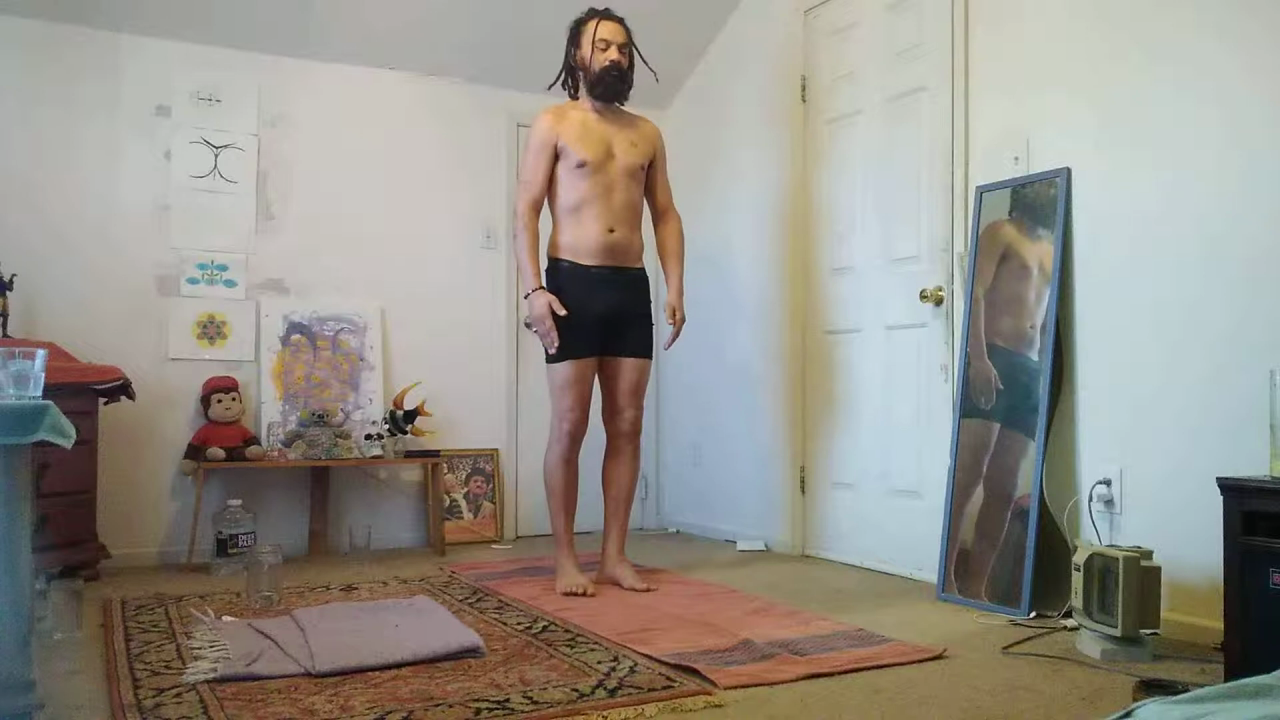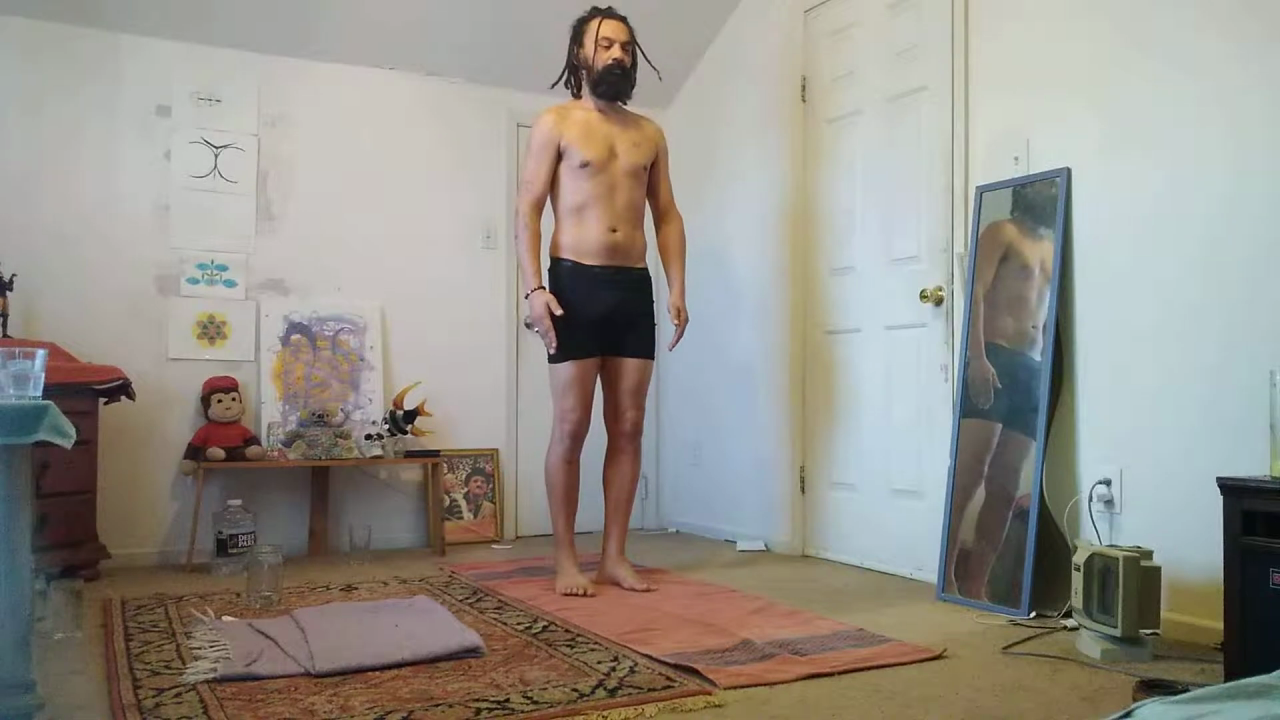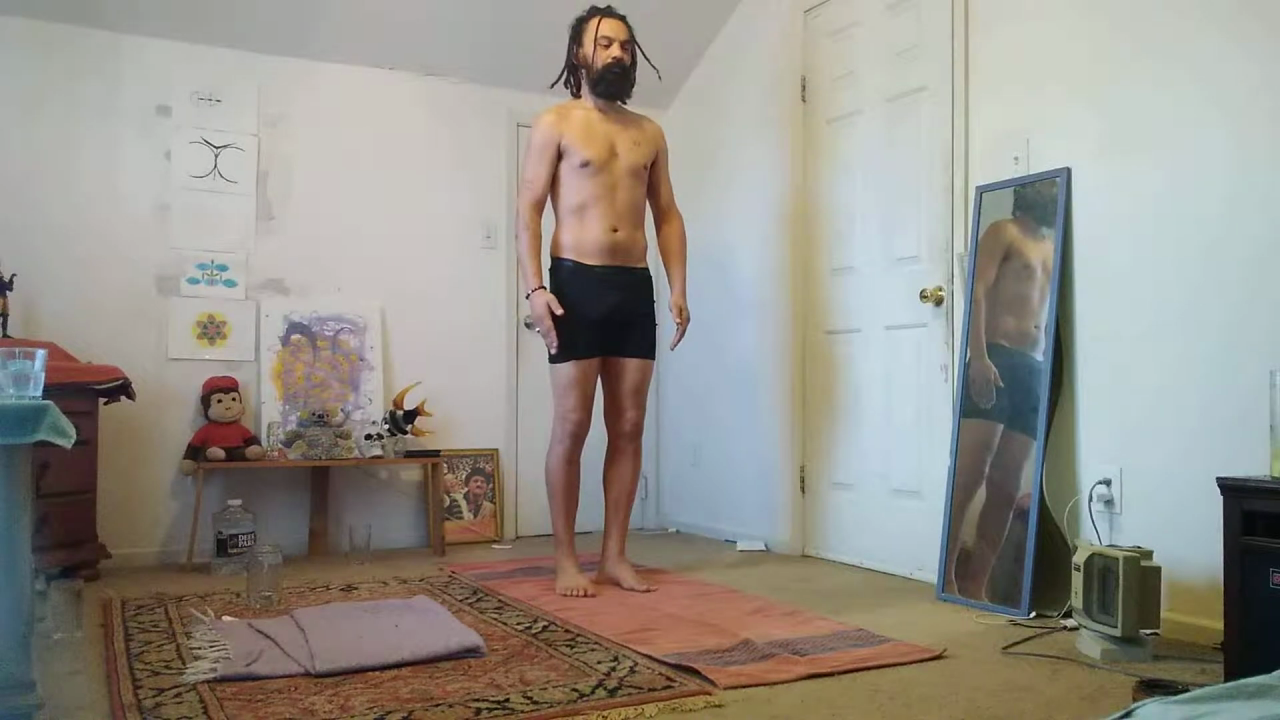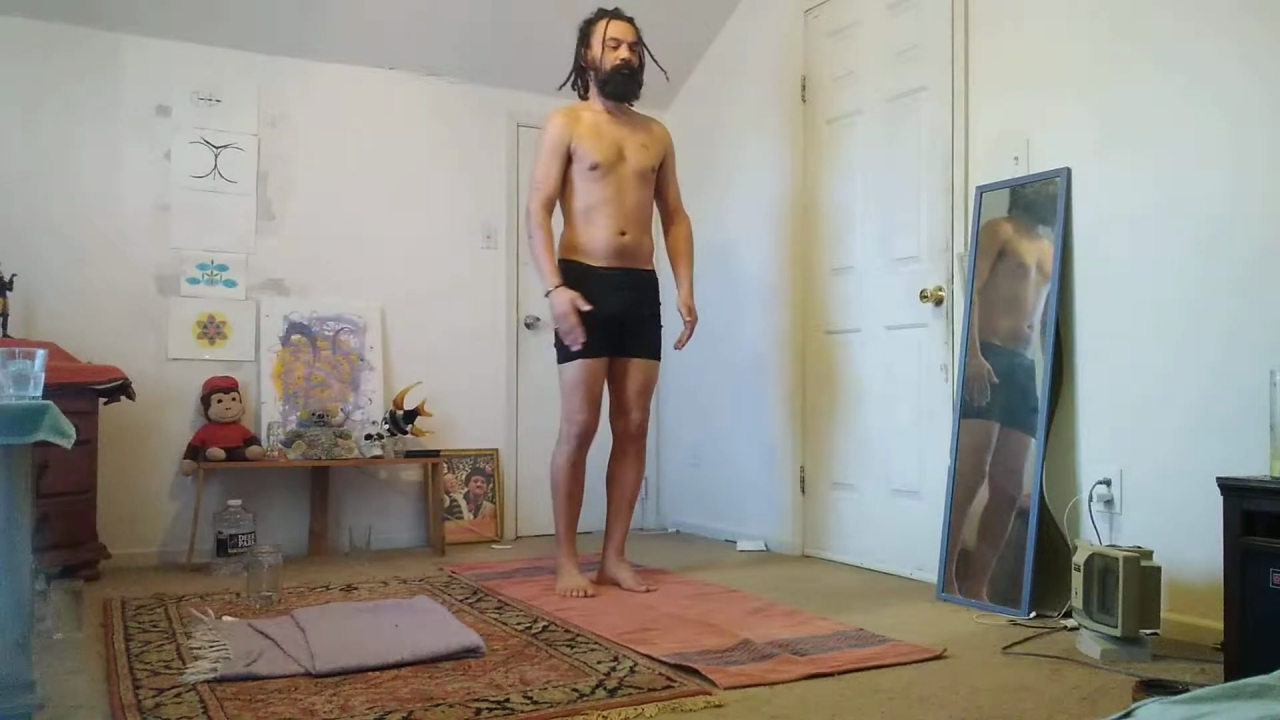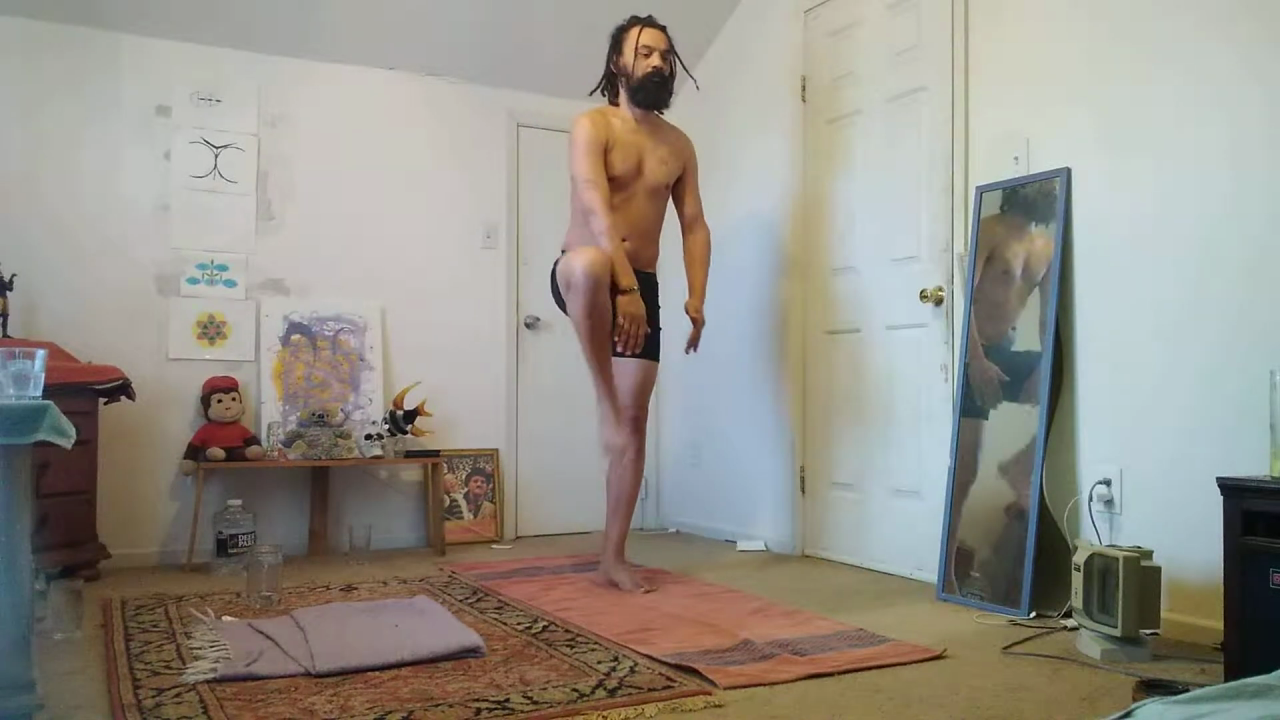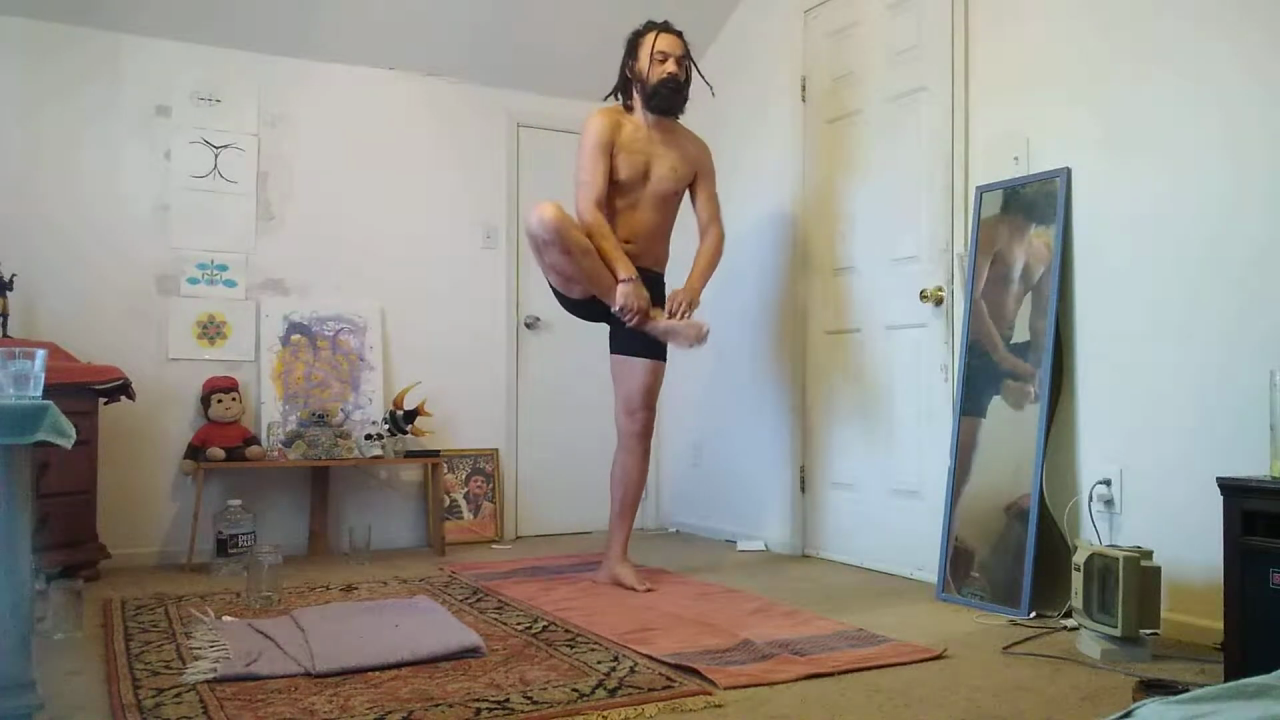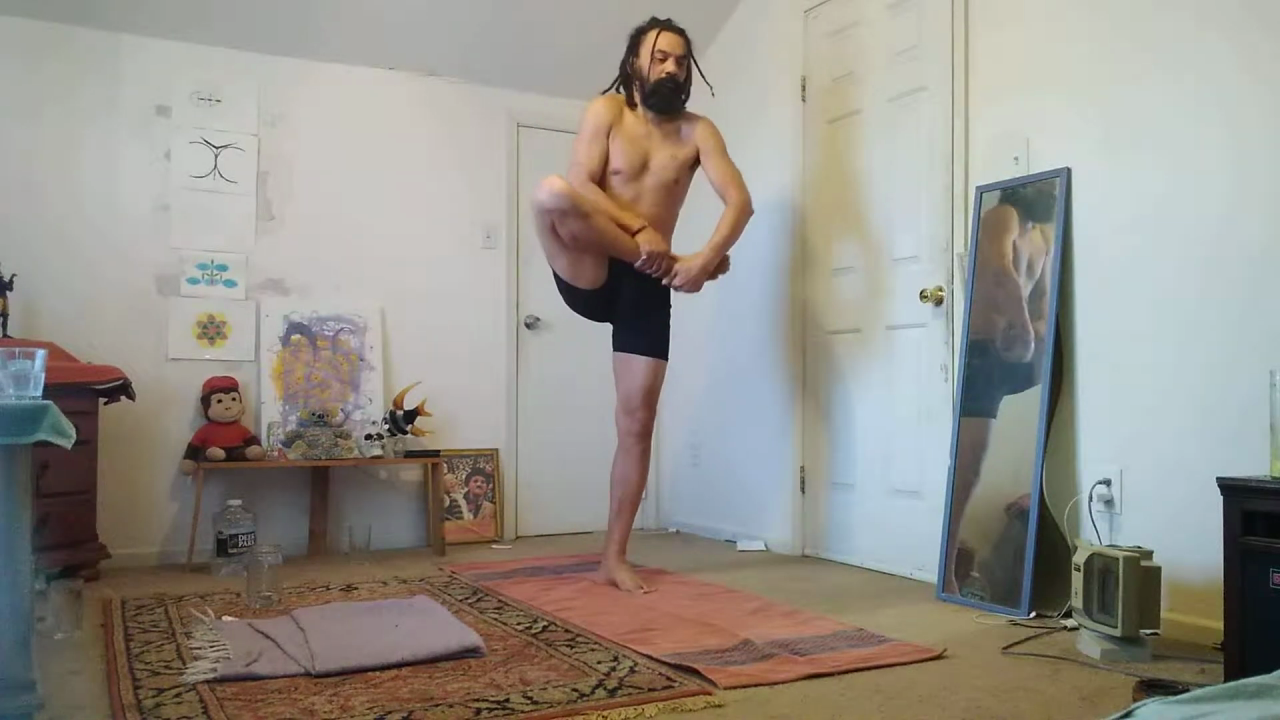
dt=0.7s
person 1, frame 1
left shoulder: (647, 133)
right shoulder: (553, 124)
left elbow: (666, 215)
right elbow: (526, 210)
left wrist: (675, 289)
right wrist: (534, 288)
left hip: (632, 288)
right hip: (574, 284)
left knee: (627, 426)
right knee: (569, 426)
left ankle: (614, 554)
right ankle: (566, 559)
person 1, frame 2
left shoulder: (649, 133)
right shoulder: (555, 124)
left elbow: (667, 216)
right elbow: (528, 210)
left wrist: (677, 290)
right wrist: (535, 287)
left hip: (635, 288)
right hip: (576, 284)
left knee: (628, 427)
right knee: (571, 426)
left ankle: (614, 555)
right ankle: (566, 559)
person 1, frame 3
left shoulder: (649, 133)
right shoulder: (555, 124)
left elbow: (668, 215)
right elbow: (529, 210)
left wrist: (678, 289)
right wrist: (535, 287)
left hip: (635, 288)
right hip: (577, 284)
left knee: (629, 427)
right knee: (572, 426)
left ankle: (614, 556)
right ankle: (566, 560)
person 1, frame 4
left shoulder: (656, 134)
right shoulder: (565, 124)
left elbow: (674, 217)
right elbow: (538, 211)
left wrist: (685, 289)
right wrist: (555, 286)
left hip: (642, 288)
right hip: (586, 285)
left knee: (633, 427)
right knee: (579, 426)
left ankle: (614, 556)
right ankle: (566, 560)
person 1, frame 5
left shoulder: (679, 145)
right shoulder: (592, 127)
left elbow: (694, 225)
right elbow: (596, 212)
left wrist: (696, 297)
right wrist: (623, 289)
left hip: (641, 287)
right hip: (588, 283)
left knee: (639, 424)
right knee: (587, 261)
left ankle: (613, 558)
right ankle: (608, 405)
person 1, frame 6
left shoulder: (694, 150)
right shoulder: (605, 125)
left elbow: (712, 230)
right elbow: (589, 211)
left wrist: (692, 289)
right wrist: (625, 279)
left hip: (646, 287)
right hip: (590, 281)
left knee: (637, 422)
right knee: (545, 218)
left ankle: (615, 558)
right ankle: (655, 325)
person 1, frame 7
left shoulder: (697, 131)
right shoulder: (607, 112)
left elbow: (740, 201)
right elbow: (579, 184)
left wrist: (707, 256)
right wrist: (640, 231)
left hip: (646, 288)
right hip: (590, 277)
left knee: (637, 422)
right knee: (551, 192)
left ankle: (614, 559)
right ankle: (657, 261)
person 2, frame 1
left shoulder: (1052, 250)
right shoulder: (1000, 233)
right elbow: (976, 293)
left wrist: (1048, 374)
right wrist: (979, 358)
left hip: (1029, 372)
right hip: (992, 363)
left knee: (1004, 488)
right knee: (967, 476)
left ankle: (975, 584)
right ankle: (945, 578)
person 2, frame 2
left shoulder: (1053, 248)
right shoulder: (1001, 233)
left elbow: (1049, 318)
right elbow: (976, 294)
right wrist: (977, 358)
left hip: (1033, 371)
right hip: (994, 361)
left knee: (1006, 487)
right knee: (968, 476)
left ankle: (975, 584)
right ankle: (945, 576)
person 2, frame 3
left shoulder: (1054, 249)
right shoulder: (1003, 233)
left elbow: (1053, 316)
right elbow: (977, 293)
right wrist: (979, 357)
left hip: (1035, 371)
right hip: (996, 362)
left knee: (1007, 487)
right knee: (969, 476)
left ankle: (975, 585)
right ankle: (945, 577)
person 2, frame 4
left shoulder: (1052, 250)
right shoulder: (998, 230)
right elbow: (971, 291)
right wrist: (973, 354)
left hip: (1025, 369)
right hip: (988, 360)
left knee: (1010, 487)
right knee: (969, 476)
left ankle: (976, 585)
right ankle: (945, 579)
person 2, frame 5
left shoulder: (1047, 247)
right shoulder: (988, 230)
left elbow: (1050, 314)
right wrist: (976, 359)
left hip: (1006, 355)
right hip: (973, 357)
right knee: (963, 469)
left ankle: (1023, 464)
right ankle: (945, 575)
person 2, frame 6
left shoulder: (1046, 247)
right shoulder: (992, 231)
left elbow: (1041, 316)
right elbow: (970, 297)
left wrist: (1038, 369)
right wrist: (1004, 359)
left hip: (1005, 352)
right hip: (974, 354)
right knee: (959, 466)
right ankle: (943, 571)
person 2, frame 7
left shoulder: (1044, 236)
right shoulder: (1002, 217)
left elbow: (1042, 297)
right elbow: (1001, 270)
left wrist: (1037, 331)
right wrist: (1026, 332)
left hip: (1015, 354)
right hip: (981, 354)
right knee: (967, 467)
right ankle: (946, 572)
